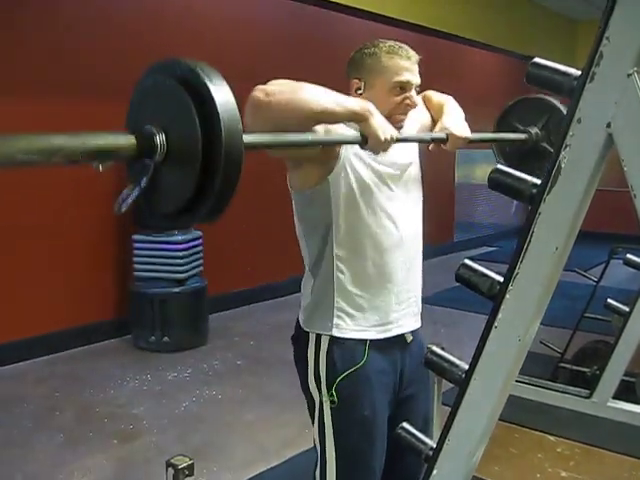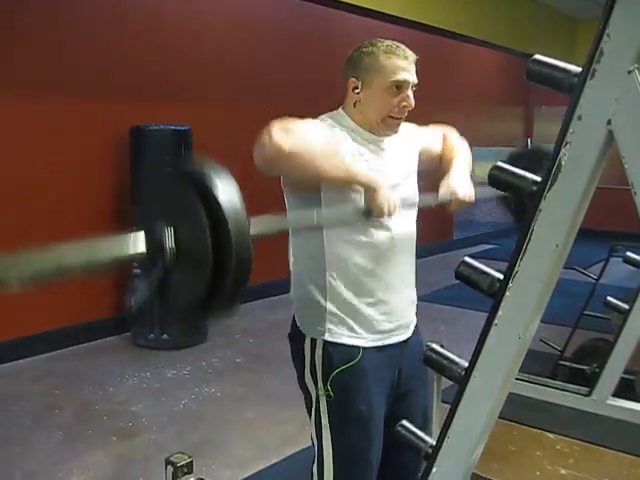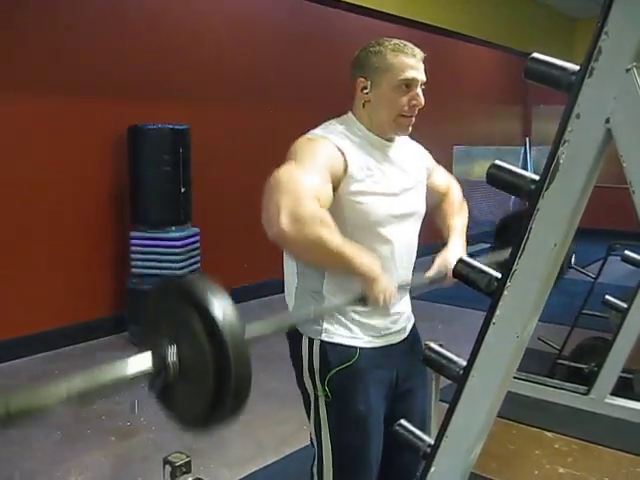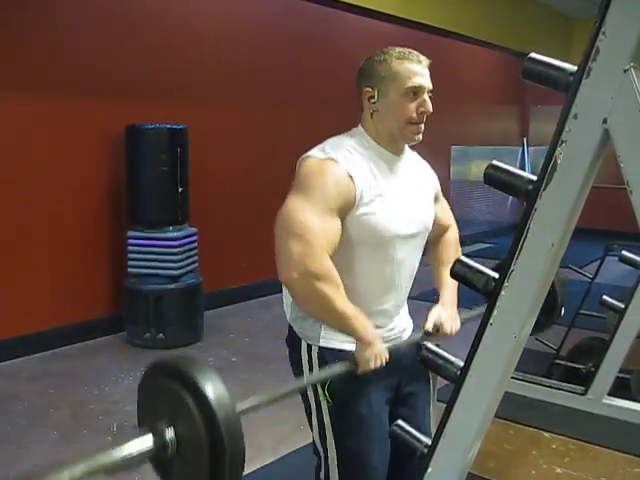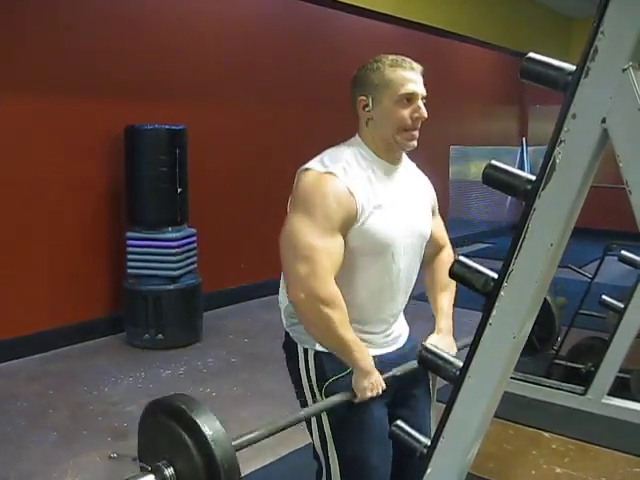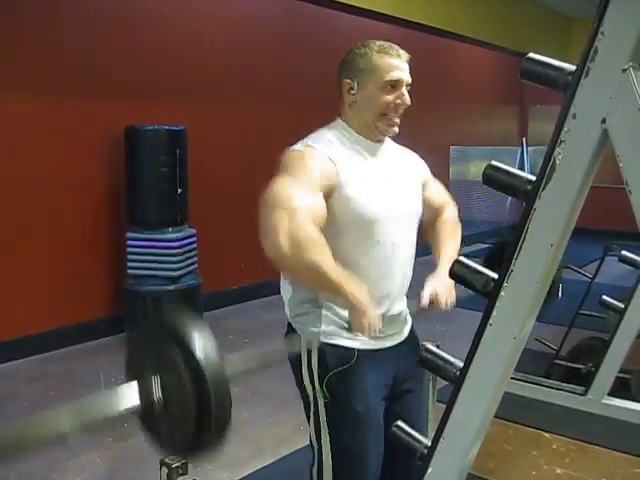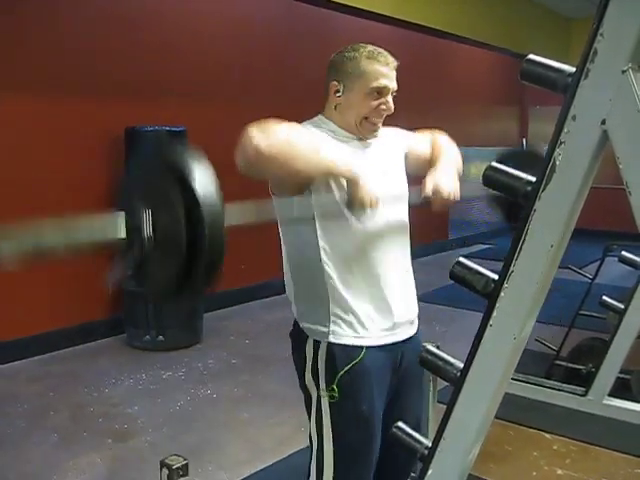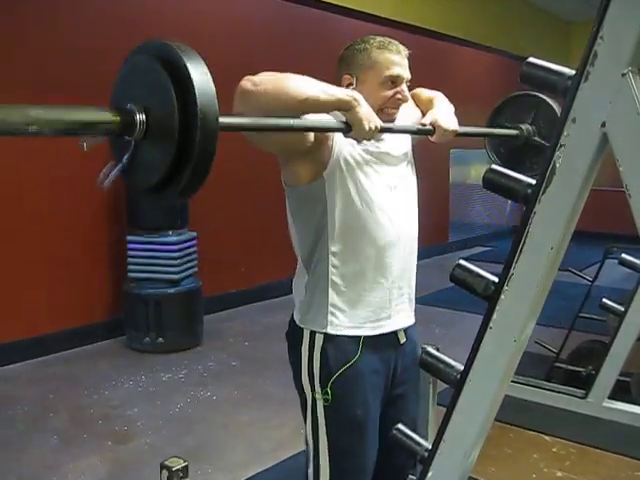
dt=0.2s
person 1, frame 1
left shoulder: (404, 129)
right shoulder: (325, 141)
left elbow: (437, 99)
right elbow: (264, 102)
left wrist: (452, 117)
right wrist: (362, 112)
left hip: (406, 335)
right hip: (344, 343)
person 1, frame 2
left shoulder: (406, 138)
right shoulder: (322, 140)
left elbow: (448, 138)
right elbow: (276, 144)
left wrist: (458, 170)
right wrist: (368, 180)
left hip: (404, 334)
right hip: (341, 345)
person 1, frame 3
left shoulder: (412, 152)
right shoulder: (325, 149)
left elbow: (449, 190)
right elbow: (285, 220)
left wrist: (454, 242)
right wrist: (368, 269)
left hip: (401, 335)
right hip: (339, 345)
person 1, frame 4
left shoulder: (421, 171)
right shoulder: (332, 170)
left elbow: (445, 231)
right elbow: (300, 269)
left wrist: (448, 297)
right wrist: (363, 335)
left hip: (398, 340)
right hip: (337, 351)
person 1, frame 5
left shoulder: (418, 180)
right shoulder: (330, 182)
left elbow: (439, 251)
right elbow: (309, 290)
left wrist: (443, 326)
right wrist: (359, 365)
left hip: (397, 346)
right hip: (330, 355)
person 1, frame 6
left shoulder: (407, 161)
right shoulder: (317, 159)
left elbow: (444, 212)
right elbow: (284, 240)
left wrist: (443, 270)
right wrist: (356, 298)
left hip: (398, 337)
right hip: (335, 349)
person 1, frame 7
left shoulder: (391, 142)
right shoulder: (303, 144)
left elbow: (439, 143)
right elbow: (258, 146)
left wrist: (445, 170)
right wrist: (349, 174)
left hip: (402, 333)
right hip: (340, 345)
person 1, frame 8
left shoulder: (397, 128)
right shoulder: (318, 140)
left elbow: (428, 95)
right elbow: (254, 93)
left wrist: (441, 111)
right wrist: (349, 102)
left hip: (398, 332)
right hip: (337, 341)
